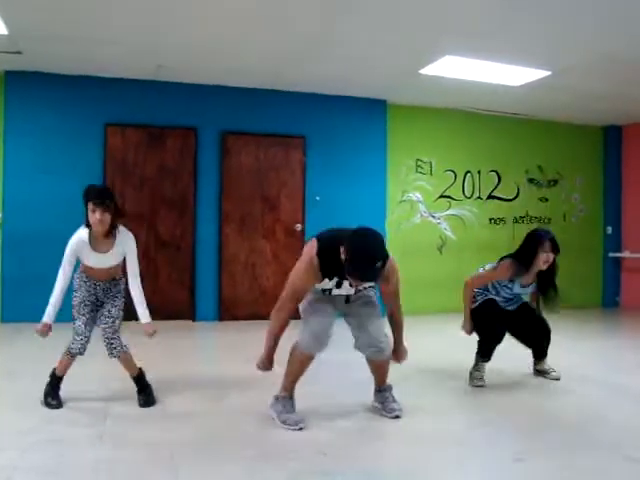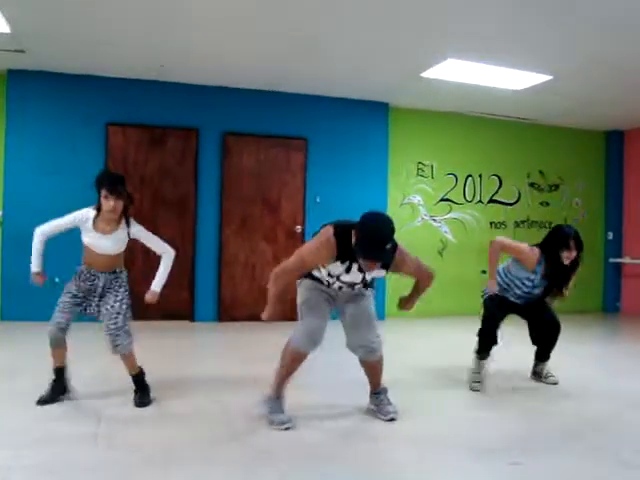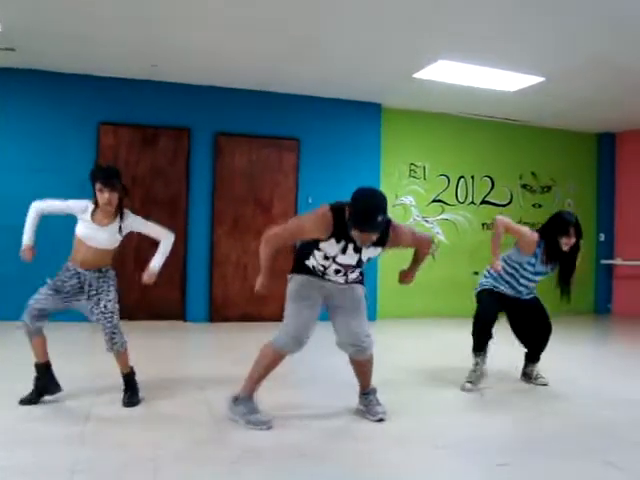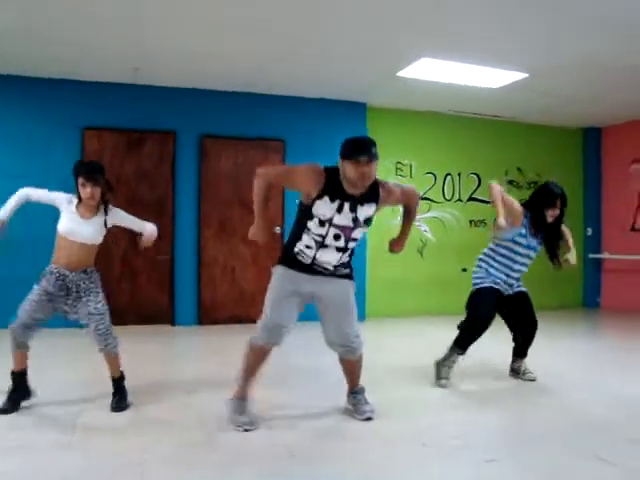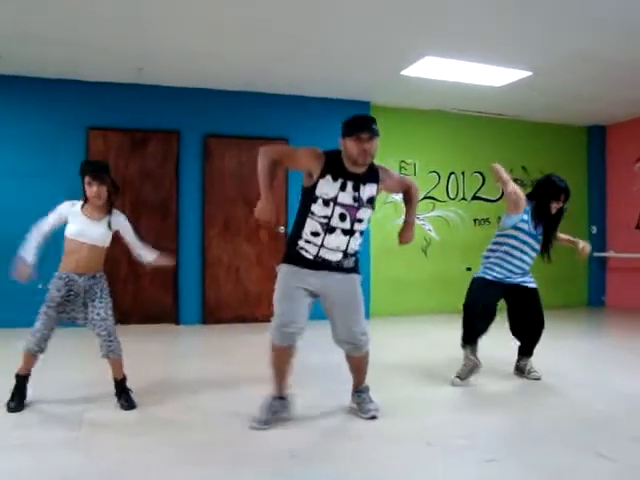
dt=0.3s
person 1, frame 1
left shoulder: (387, 268)
right shoulder: (315, 258)
left elbow: (393, 307)
right elbow: (283, 307)
left wrist: (398, 344)
right wrist: (268, 353)
left hip: (358, 295)
right hip: (319, 291)
left knee: (377, 342)
right knee: (315, 334)
left ankle: (383, 393)
right ankle: (283, 398)
person 1, frame 2
left shoulder: (398, 257)
right shoulder: (329, 242)
left elbow: (427, 276)
right elbow: (280, 274)
left wrist: (410, 299)
right wrist: (272, 307)
left hip: (357, 290)
right hip: (316, 284)
left knee: (368, 343)
right knee: (309, 333)
left ankle: (378, 395)
right ankle: (275, 397)
person 1, frame 3
left shoulder: (392, 234)
right shoulder: (325, 220)
left elbow: (426, 241)
right elbow: (271, 237)
left wrist: (411, 271)
right wrist: (265, 277)
left hip: (347, 285)
right hip: (308, 278)
left knee: (358, 341)
right knee: (292, 337)
left ankle: (367, 396)
right ankle: (242, 400)
person 1, frame 4
left shoulder: (382, 193)
right shoulder: (316, 179)
left elbow: (413, 196)
right elbow: (263, 175)
left wrist: (402, 237)
right wrist: (260, 222)
left hip: (337, 277)
right hip: (293, 269)
left knee: (348, 341)
right knee: (270, 329)
left ankle: (355, 394)
right ankle: (240, 397)
person 1, frame 5
left shoulder: (380, 177)
right shoulder: (318, 163)
left elbow: (409, 186)
right elbow: (267, 155)
left wrist: (409, 223)
right wrist: (266, 198)
left hip: (343, 273)
right hip: (298, 267)
left knee: (355, 337)
right knee: (285, 329)
left ankle: (360, 393)
right ankle: (279, 398)
person 2, frame 1
left shoulder: (125, 237)
right shoulder: (79, 239)
left elbow: (134, 279)
right elbow: (62, 279)
left wrist: (145, 319)
right wrist: (47, 318)
left hip: (114, 287)
right hip: (86, 285)
left knee: (110, 336)
right knee: (80, 336)
left ankle: (142, 385)
right ankle: (53, 386)
person 2, frame 2
left shoulder: (130, 227)
right shoulder: (84, 217)
left elbow: (168, 252)
right elbow: (41, 233)
left wrist: (156, 287)
right wrist: (36, 267)
left hip: (115, 280)
right hip: (85, 276)
left knee: (117, 334)
right knee: (56, 328)
left ankle: (140, 384)
right ankle: (59, 382)
person 2, frame 3
left shoulder: (128, 220)
right shoulder: (82, 208)
left elbow: (167, 236)
right elbow: (37, 206)
left wrist: (155, 265)
right wrist: (28, 241)
left hip: (102, 278)
right hip: (72, 274)
left knee: (113, 332)
right knee: (31, 316)
left ankle: (130, 384)
right ankle: (45, 380)
person 2, frame 4
left shoulder: (110, 213)
right shoulder: (65, 202)
left elbow: (148, 226)
right elbow: (25, 193)
left wrist: (149, 233)
left hip: (87, 280)
right hip: (55, 276)
left knee: (104, 335)
left ankle: (119, 388)
person 2, frame 5
left shoulder: (116, 218)
right shoulder: (70, 208)
left elbow: (137, 249)
right elbow: (39, 231)
left wrist: (155, 258)
right wrist: (27, 259)
left hip: (95, 283)
right hip: (64, 281)
left knee: (109, 338)
right knee: (38, 337)
left ankle: (122, 390)
right ankle: (19, 388)
person 3, frame 1
left shoulder: (543, 273)
right shoulder: (508, 267)
left elbow: (534, 295)
right elbow: (469, 284)
left wrist: (533, 314)
right wrist: (468, 318)
left hip: (513, 303)
right hip: (487, 299)
left knee: (541, 330)
right knee: (494, 329)
left ankle: (541, 363)
right ankle: (479, 367)
person 3, frame 2
left shoulder: (566, 265)
right shoulder: (533, 255)
right elbow: (497, 242)
right wrist: (492, 279)
left hip: (528, 298)
right hip: (500, 292)
left knee: (552, 326)
right knee: (490, 323)
left ankle: (540, 367)
right ankle: (479, 365)
person 3, frame 3
left shoulder: (560, 253)
right shoulder: (532, 240)
right elbow: (499, 220)
right wrist: (495, 258)
left hip: (522, 293)
right hip: (494, 285)
left knee: (542, 327)
right knee: (484, 317)
left ankle: (530, 369)
right ankle: (479, 366)
person 3, frame 4
left shoulder: (547, 227)
right shoulder: (519, 214)
left elbow: (563, 230)
right elbow: (494, 187)
left wrist: (571, 250)
right wrist: (500, 217)
left hip: (512, 284)
right hip: (488, 277)
left knee: (528, 324)
right knee: (481, 318)
left ankle: (518, 364)
right ankle: (449, 360)
person 3, frame 5
left shoulder: (546, 219)
right shoulder: (520, 203)
left elbow: (553, 235)
right elbow: (496, 168)
left wrist: (578, 242)
right wrist: (509, 184)
left hip: (522, 279)
right hip: (493, 272)
left knee: (534, 324)
right knee: (476, 309)
left ankle: (524, 362)
right ankle: (470, 358)
